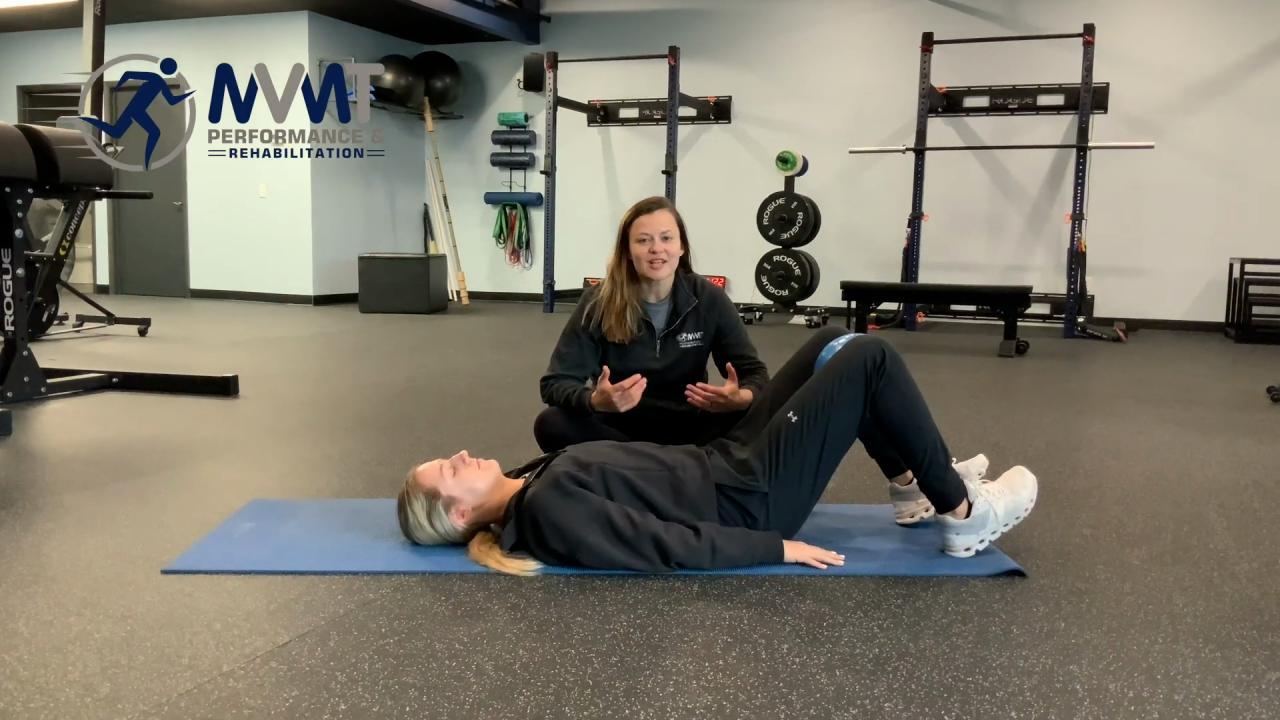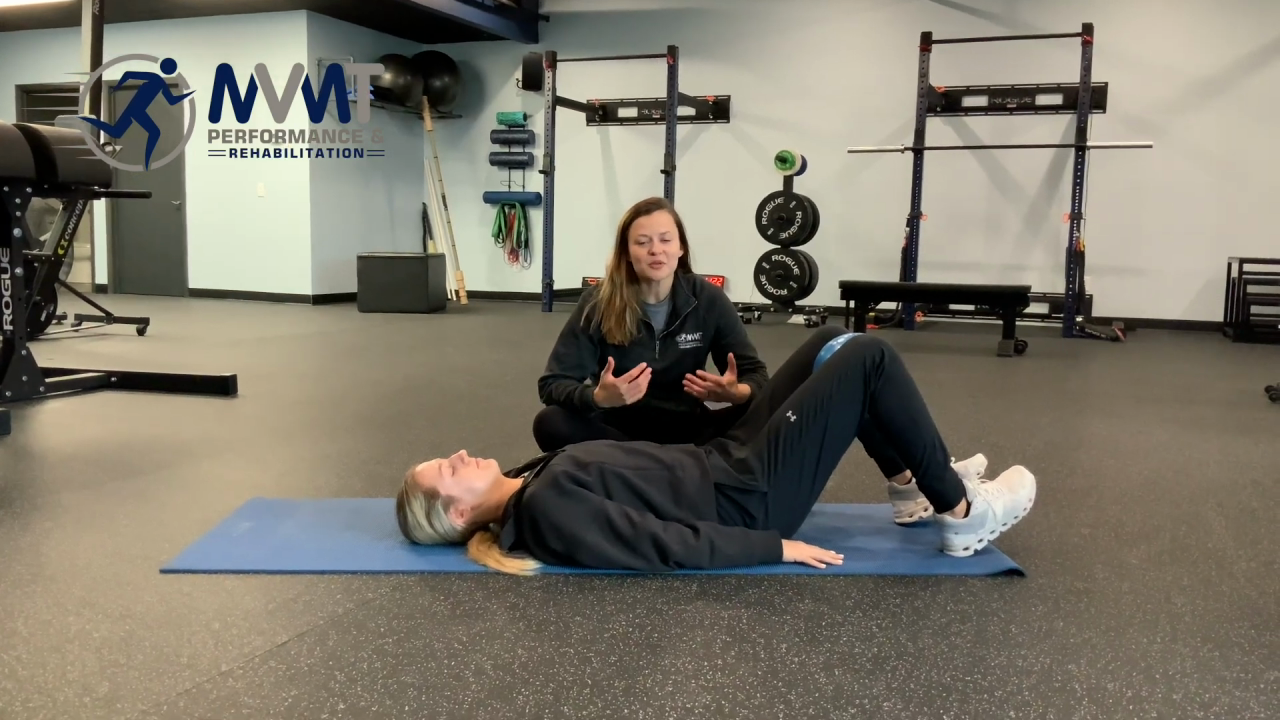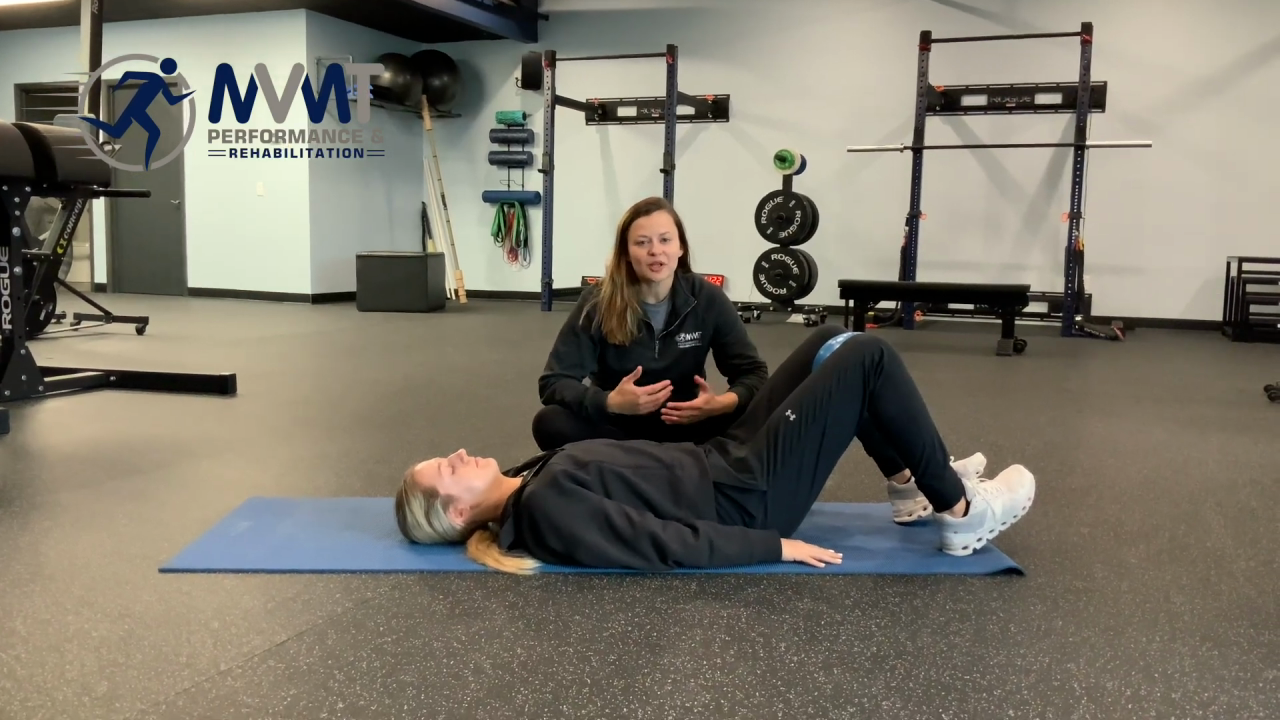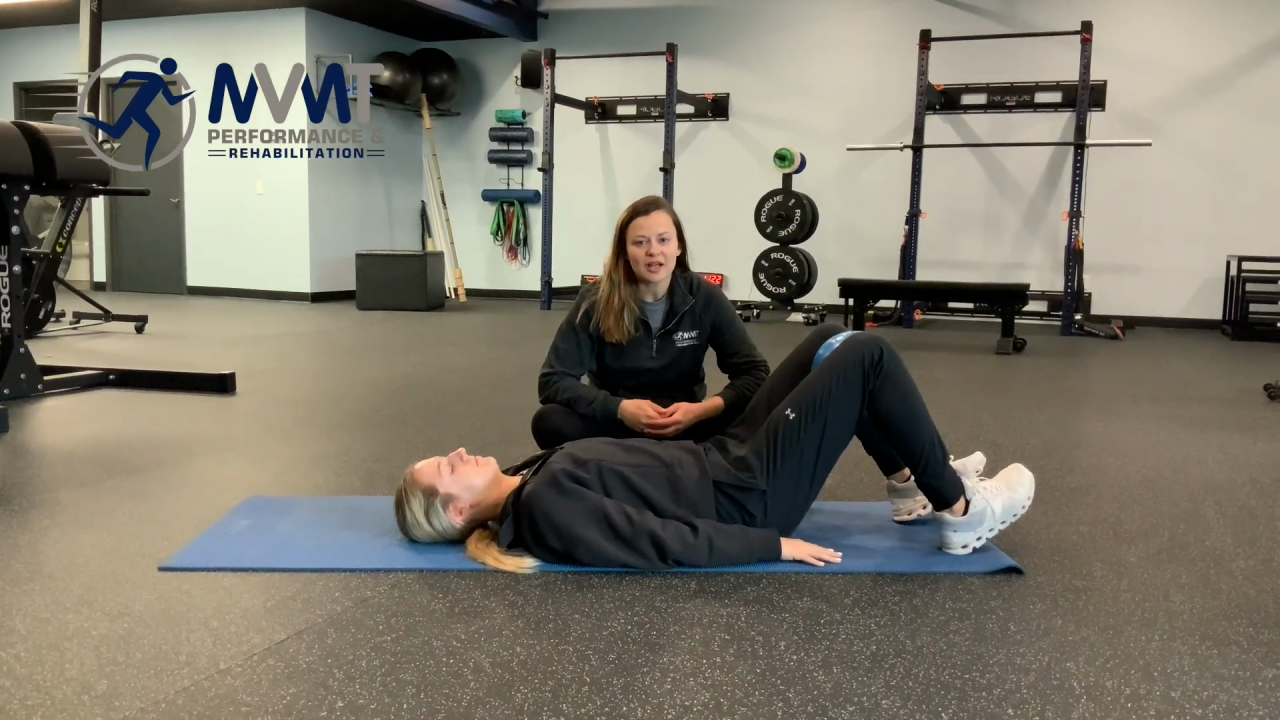
dt=0.3s
person 1, frame 1
left shoulder: (531, 481)
right shoulder: (547, 511)
right elbow: (673, 546)
right wrist: (778, 548)
left hip: (724, 466)
right hip: (750, 499)
left knee: (837, 342)
right knee: (871, 359)
left ankle: (916, 486)
right ankle: (963, 515)
person 1, frame 2
left shoulder: (531, 480)
right shoulder: (546, 509)
right elbow: (669, 544)
right wrist: (776, 547)
left hip: (721, 462)
right hip: (749, 497)
left knee: (835, 341)
right knee: (870, 358)
left ankle: (915, 484)
right ankle: (961, 513)
person 1, frame 3
left shoulder: (529, 480)
right shoulder: (545, 509)
right elbow: (669, 544)
right wrist: (775, 547)
left hip: (722, 464)
right hip: (749, 498)
left knee: (834, 342)
right knee: (870, 358)
left ankle: (916, 485)
right ankle: (961, 513)
person 1, frame 4
left shoulder: (529, 480)
right shoulder: (545, 508)
right elbow: (669, 543)
right wrist: (775, 546)
left hip: (720, 462)
right hip: (747, 497)
left knee: (833, 338)
right knee: (869, 356)
left ankle: (915, 483)
right ankle: (960, 512)
person 2, frame 1
left shoulder: (709, 299)
right shoulder: (600, 301)
left elbow: (754, 373)
right elbow: (555, 383)
left wrist: (740, 398)
right wrist: (595, 401)
left hip: (686, 427)
right hip: (619, 428)
right knee: (550, 425)
person 2, frame 2
left shoulder: (709, 299)
right shoulder: (599, 302)
left elbow: (754, 371)
right elbow: (552, 383)
left wrist: (738, 392)
right wrist: (597, 397)
left hip: (685, 427)
right hip: (617, 427)
right knee: (550, 424)
person 2, frame 3
left shoulder: (707, 298)
right shoulder: (599, 301)
left elbow: (755, 374)
right elbow: (553, 383)
left wrist: (718, 404)
right wrist: (609, 401)
left hip: (685, 426)
right hip: (616, 427)
right knee: (549, 423)
person 2, frame 4
left shoulder: (706, 298)
right shoulder: (597, 299)
left elbow: (755, 374)
right elbow: (552, 381)
left wrist: (701, 411)
right wrist: (620, 408)
left hip: (683, 427)
right hip: (614, 425)
right knee: (548, 421)
